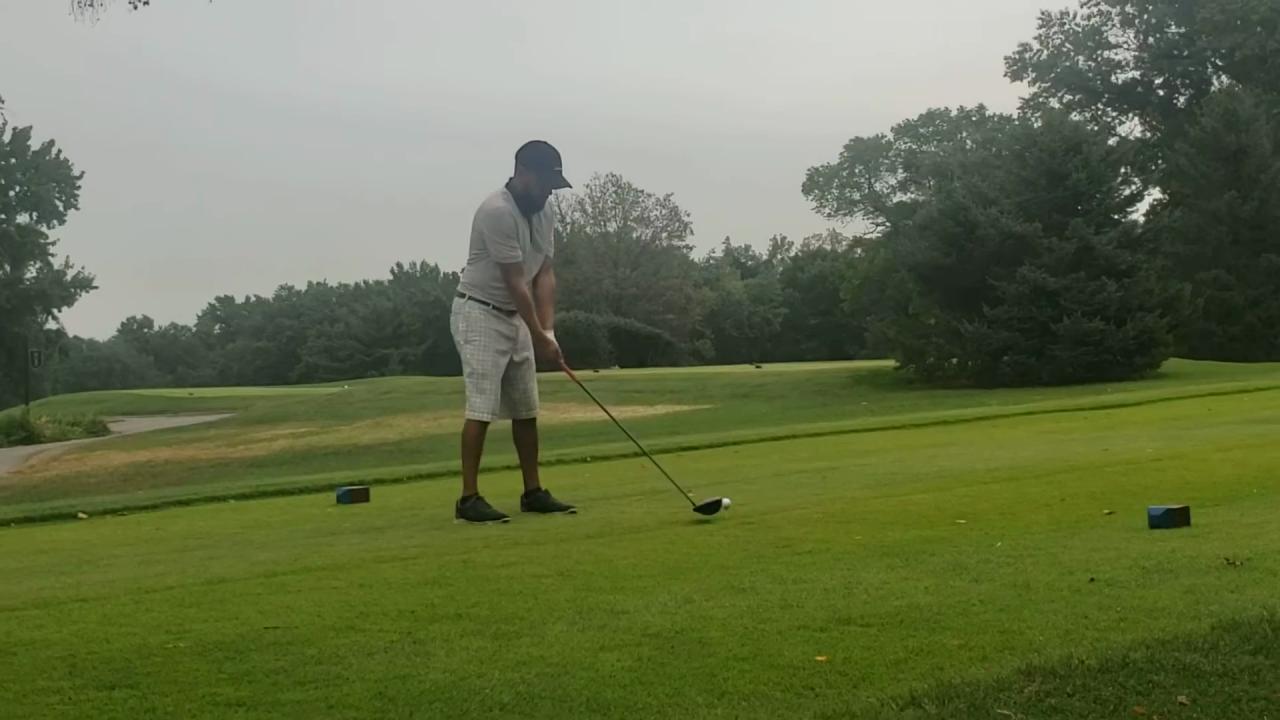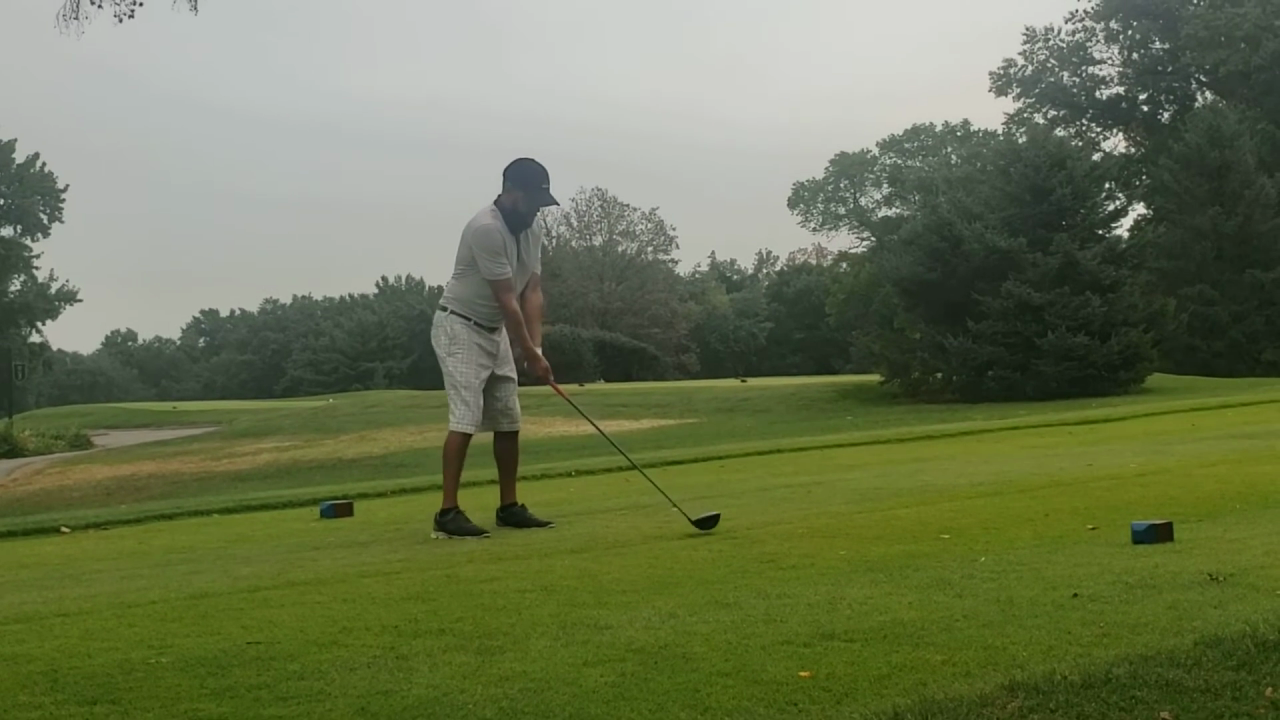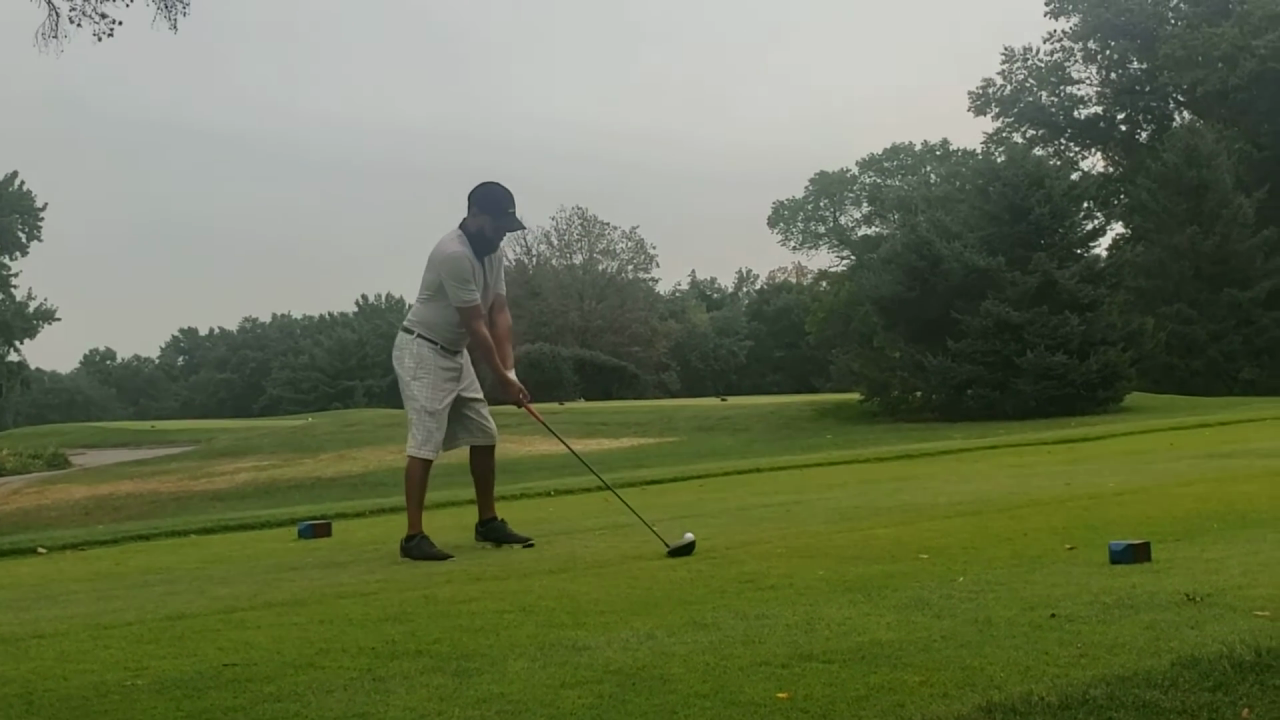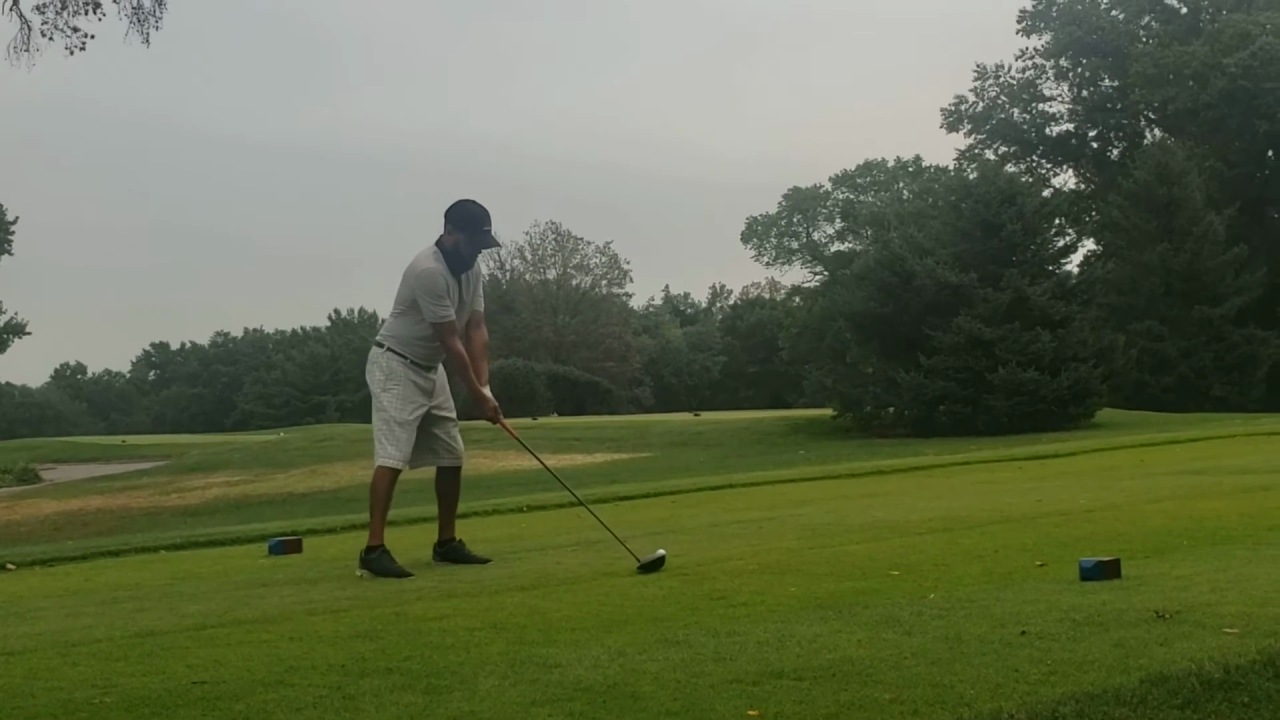
dt=1s
person 1, frame 1
left shoulder: (544, 212)
right shoulder: (497, 211)
left elbow: (544, 275)
right elbow: (515, 283)
left wrist: (548, 330)
right wrist: (540, 338)
left hip: (513, 317)
right hip: (479, 313)
left knee: (526, 409)
right knee: (482, 406)
left ankle: (533, 492)
right ankle: (468, 498)
person 1, frame 2
left shoulder: (531, 230)
right shoulder: (486, 228)
left elbow: (532, 292)
right elbow: (506, 299)
left wrist: (536, 347)
right wrist: (531, 354)
left hip: (494, 332)
right hip: (459, 328)
left knee: (508, 421)
right knee: (466, 419)
left ankle: (509, 507)
right ankle: (447, 511)
person 1, frame 3
left shoulder: (493, 252)
right shoulder: (453, 254)
left elbow: (499, 314)
right elbow: (475, 326)
left wrist: (510, 371)
right wrist: (502, 379)
left hip: (455, 353)
right hip: (422, 351)
left knee: (483, 434)
right knee: (424, 443)
left ankle: (489, 522)
right ankle: (413, 537)
person 1, frame 4
left shoulder: (471, 270)
right shoulder: (429, 270)
left elbow: (476, 330)
right elbow: (451, 341)
left wrist: (486, 387)
right wrist: (478, 395)
left hip: (429, 369)
right hip: (395, 366)
left knee: (451, 455)
right knee: (393, 455)
left ankle: (446, 542)
right ankle: (374, 550)
